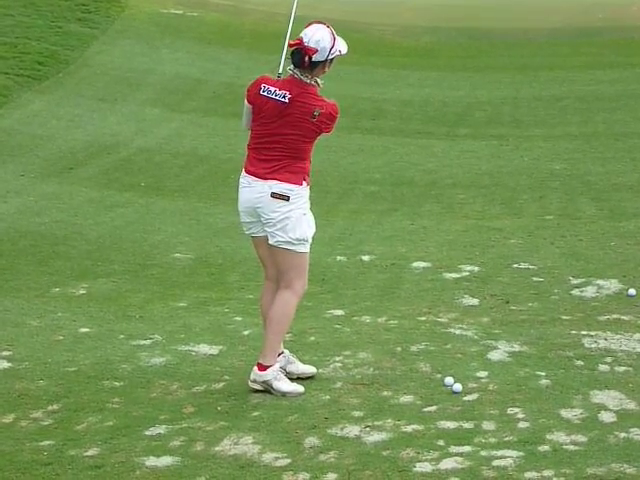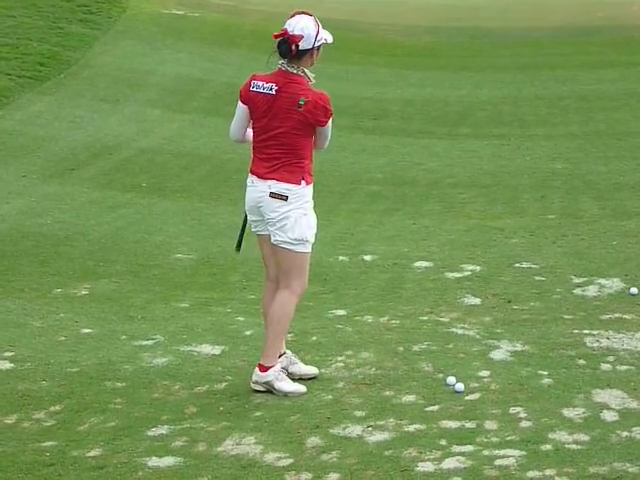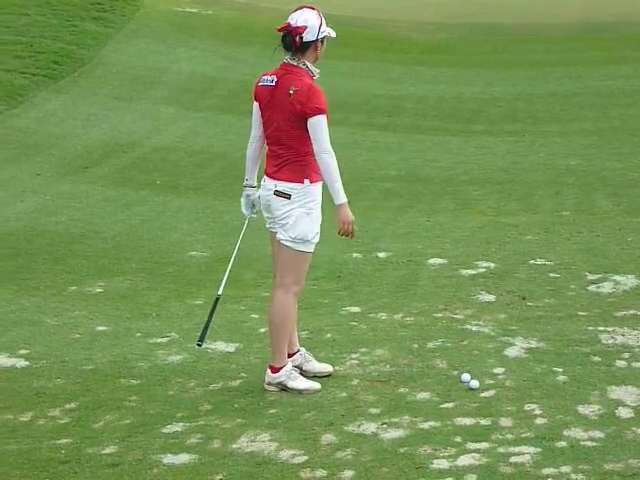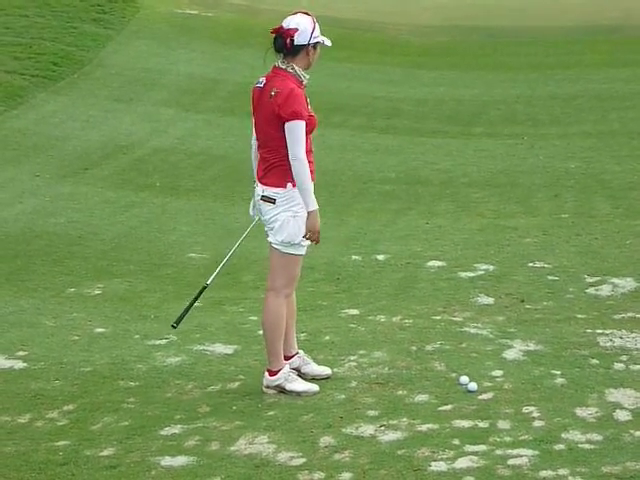
dt=0.5s
person 1, frame 1
left shoulder: (260, 87)
right shoulder: (326, 110)
left hip: (250, 188)
right hip: (285, 197)
left knee: (274, 279)
right knee: (294, 285)
left ankle: (277, 354)
right ankle: (265, 368)
person 1, frame 2
left shoulder: (254, 85)
right shoulder: (317, 101)
left elbow: (236, 134)
left hip: (257, 189)
right hip: (289, 197)
left knee: (275, 279)
right knee: (293, 286)
left ankle: (279, 354)
right ankle: (266, 369)
person 1, frame 3
left shoulder: (265, 82)
right shoulder: (309, 91)
left elbow: (256, 139)
right elbow: (323, 151)
left wrist: (251, 185)
right wrist: (342, 203)
left hip: (274, 187)
right hip: (298, 193)
left knee: (289, 280)
right knee: (288, 285)
left ankle: (294, 352)
right ankle: (278, 370)
person 1, frame 4
left shoulder: (265, 84)
right shoulder: (291, 93)
right elbow: (297, 158)
left wrist: (259, 188)
right wrist: (312, 209)
left hip: (271, 190)
right hip: (287, 196)
left knee: (287, 282)
right knee: (279, 288)
left ankle: (291, 355)
right ankle: (275, 373)
